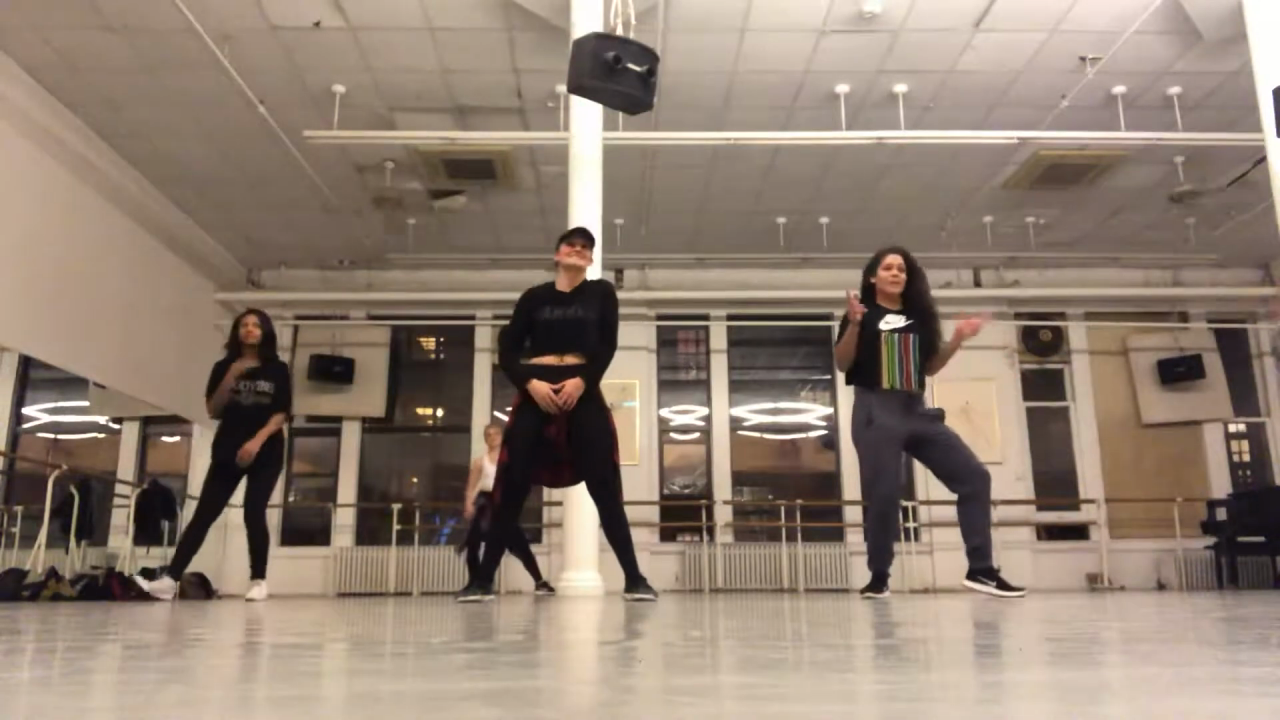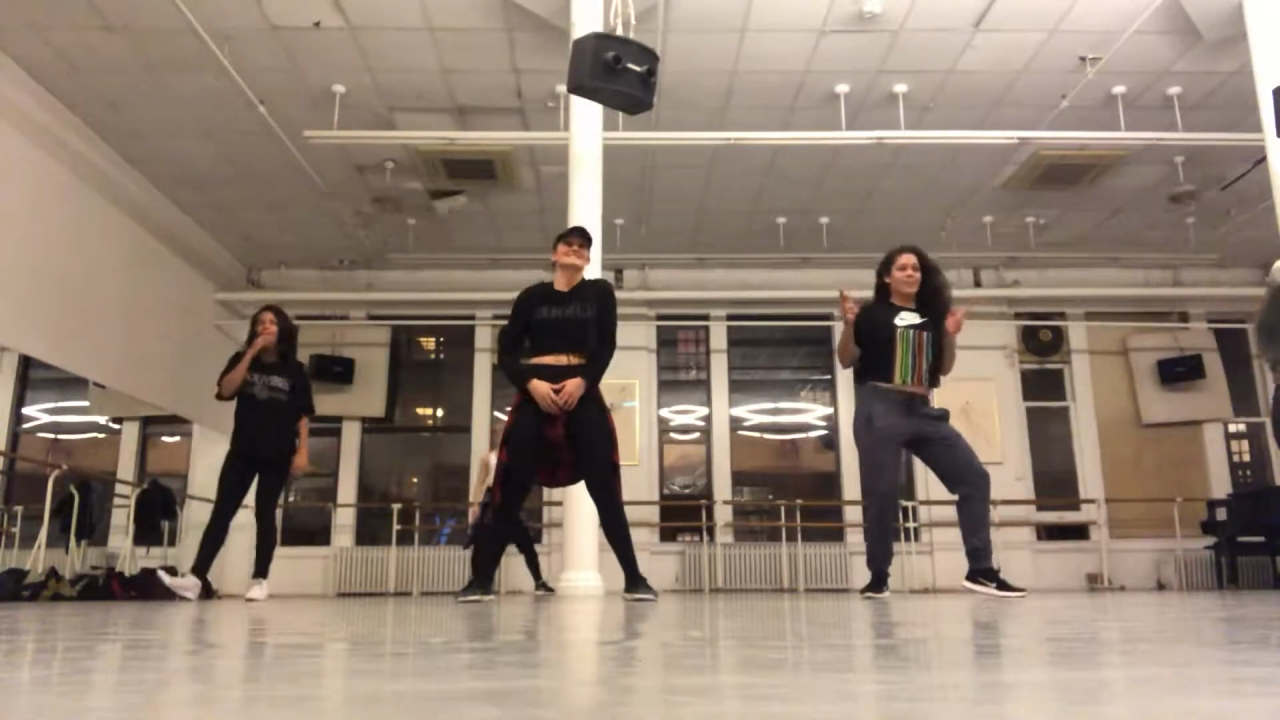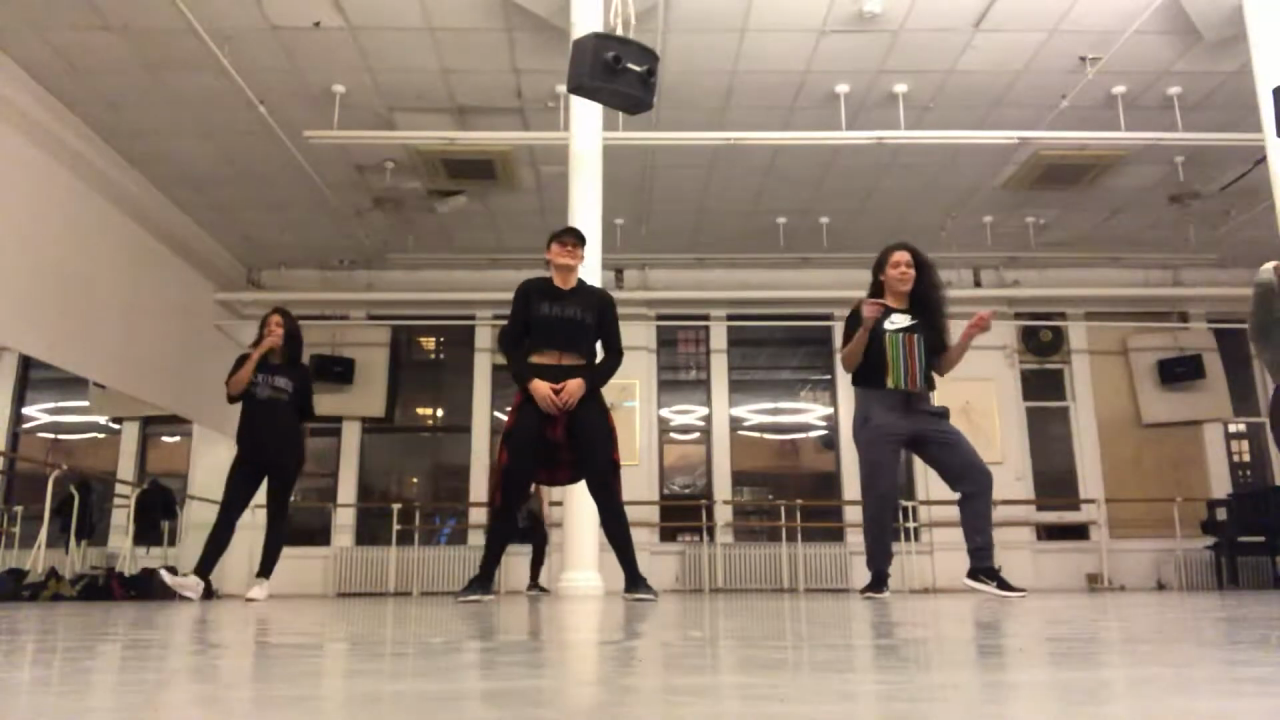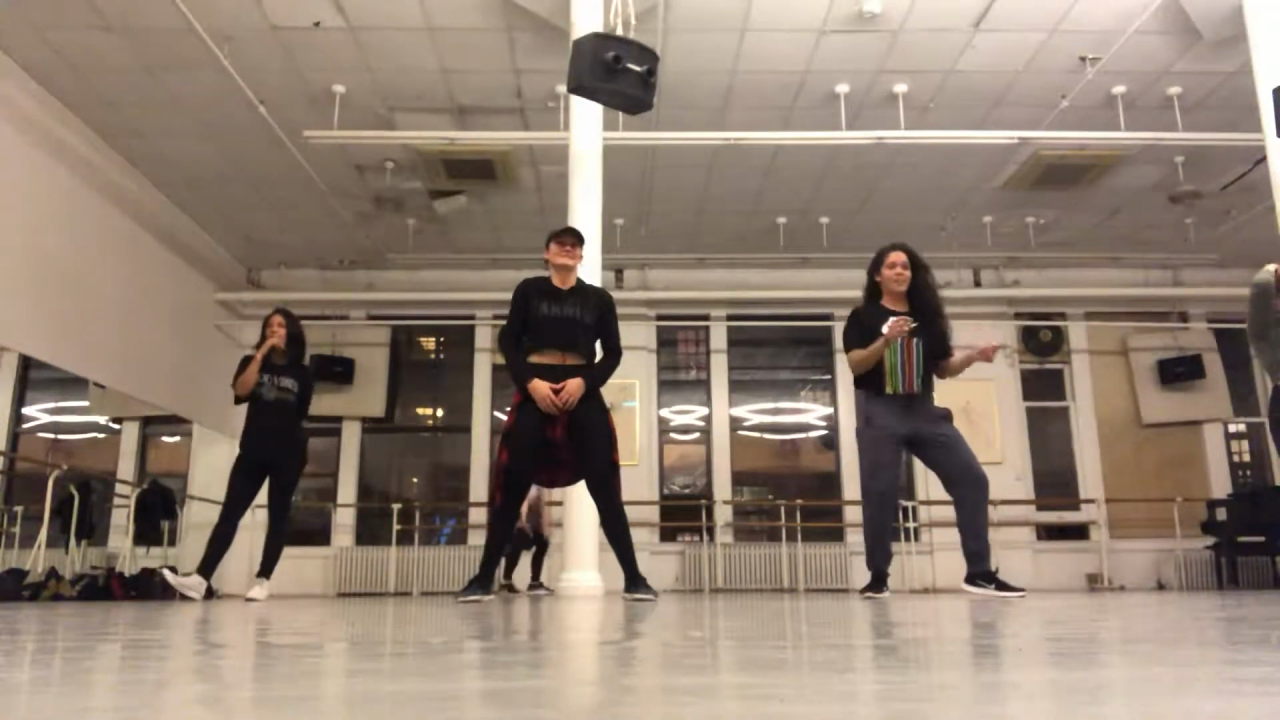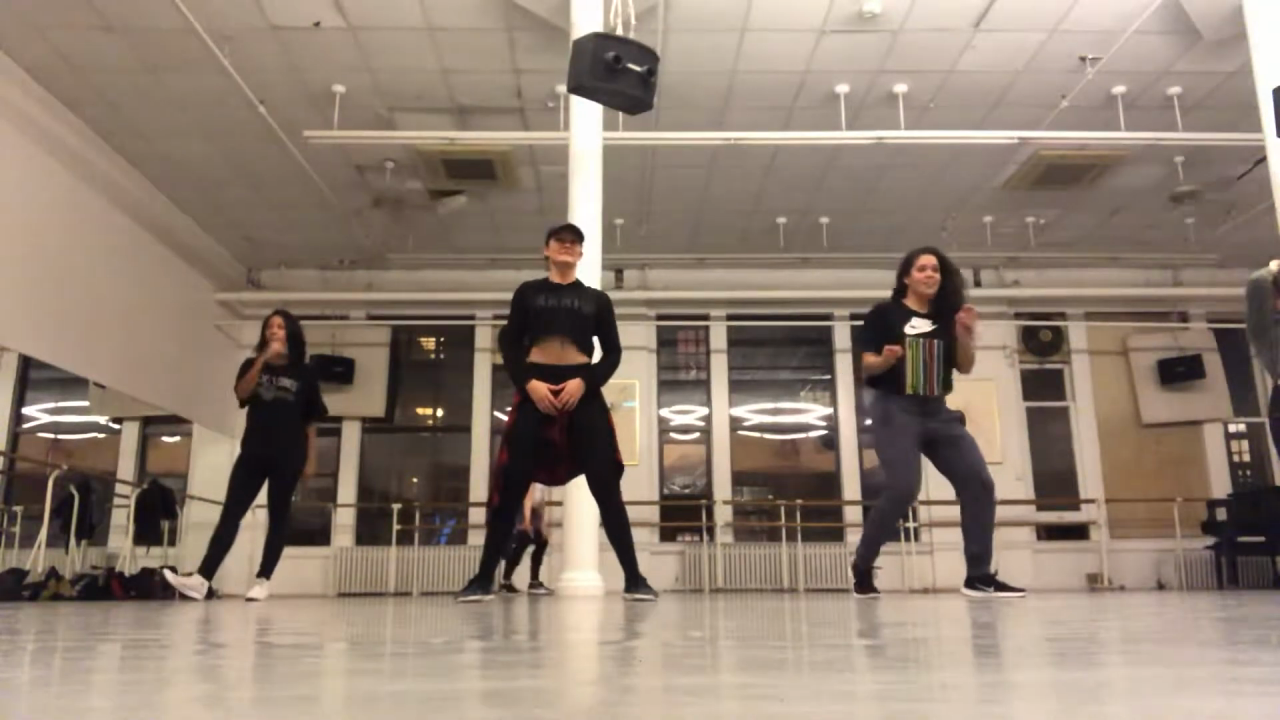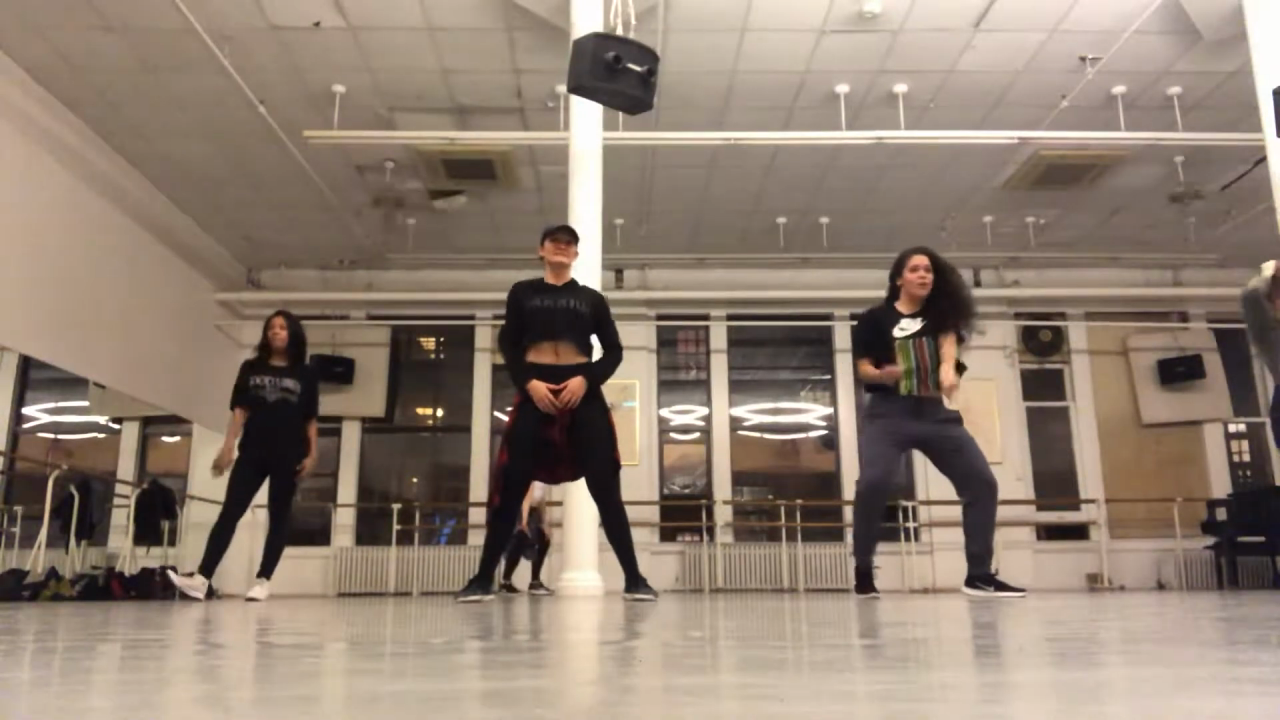
dt=0.3s
person 1, frame 1
left shoulder: (602, 292)
right shoulder: (534, 297)
left elbow: (607, 346)
right elbow: (507, 351)
left wrist: (582, 381)
right wrist: (529, 383)
left hip: (583, 393)
right hip: (535, 393)
left knee: (604, 489)
right knee: (512, 489)
left ankle: (634, 578)
right ankle: (482, 579)
person 1, frame 2
left shoulder: (600, 292)
right shoulder: (531, 296)
left elbow: (606, 346)
right elbow: (507, 351)
left wrist: (583, 381)
right wrist: (530, 383)
left hip: (583, 392)
right hip: (535, 393)
left knee: (604, 489)
right knee: (511, 489)
left ankle: (634, 579)
right ankle: (482, 579)
person 1, frame 3
left shoulder: (599, 299)
right shoulder: (530, 291)
left elbow: (614, 353)
right elbow: (510, 343)
left wrist: (586, 382)
right wrist: (531, 382)
left hip: (584, 393)
right hip: (535, 392)
left knee: (605, 488)
right knee: (512, 487)
left ankle: (634, 578)
right ankle: (484, 578)
person 1, frame 4
left shoulder: (598, 298)
right shoulder: (528, 291)
left elbow: (613, 352)
right elbow: (509, 343)
left wrist: (584, 381)
right wrist: (530, 381)
left hip: (583, 392)
right hip: (535, 391)
left knee: (604, 487)
right knee: (512, 486)
left ankle: (633, 578)
right ankle: (484, 578)
person 1, frame 5
left shoulder: (597, 299)
right shoulder: (528, 293)
left elbow: (613, 353)
right elbow: (509, 345)
left wrist: (585, 382)
right wrist: (527, 382)
left hip: (583, 391)
right hip: (535, 390)
left knee: (606, 487)
right knee: (510, 487)
left ankle: (634, 579)
right ankle: (483, 579)
person 1, frame 6
left shoulder: (591, 298)
right shoulder: (523, 292)
left elbow: (613, 351)
right elbow: (509, 345)
left wrist: (586, 379)
right wrist: (528, 382)
left hip: (582, 390)
right hip: (535, 390)
left knee: (605, 487)
right knee: (510, 486)
left ankle: (634, 579)
right ankle: (483, 579)
person 2, frame 1
left shoulder: (918, 315)
right shoulder: (864, 315)
left elbow: (931, 367)
right elbow: (842, 363)
left wrist: (956, 340)
right wrist: (853, 325)
left hip: (918, 411)
right hip: (876, 410)
left knee: (974, 477)
right knee: (883, 493)
left ankle: (981, 569)
right ankle: (879, 577)
person 2, frame 2
left shoulder: (931, 315)
right shoulder: (873, 314)
left elbow: (943, 369)
right elbow: (846, 360)
left wrist: (950, 335)
right wrist: (848, 324)
left hip: (923, 410)
right hip: (880, 408)
left knee: (974, 478)
right knee: (882, 492)
left ankle: (981, 570)
right ankle: (878, 576)
person 2, frame 3
left shoulder: (926, 315)
right shoulder: (863, 313)
left elbow: (942, 366)
right elbow: (847, 364)
left wrist: (969, 335)
right wrist: (865, 327)
left hip: (922, 410)
right hip: (878, 409)
left knee: (977, 476)
right knee: (881, 492)
left ankle: (982, 569)
right ankle: (878, 576)
person 2, frame 4
left shoulder: (927, 317)
right shoulder: (864, 316)
left elbow: (943, 369)
right elbow: (855, 365)
left wrist: (973, 356)
right wrist: (887, 339)
left hip: (924, 411)
right hip: (880, 412)
left knee: (972, 480)
right knee: (880, 492)
left ankle: (979, 572)
right ankle: (878, 575)
person 2, frame 5
left shoulder: (947, 318)
right shoulder: (884, 314)
left elbow: (966, 366)
right elbow: (866, 365)
left wrist: (963, 332)
right wrist: (884, 360)
left hip: (937, 412)
right hip: (894, 409)
left knee: (980, 483)
right knee: (903, 488)
left ankle: (979, 576)
right ankle: (862, 567)
person 2, frame 6
left shoulder: (941, 314)
right shoulder: (875, 319)
left elbow: (950, 345)
right elbow: (862, 368)
left wrist: (948, 372)
right wrist: (882, 375)
left hip: (934, 413)
right hip: (888, 413)
left knee: (983, 483)
right knee: (871, 484)
left ankle: (979, 575)
right ankle: (863, 569)
person 3, frame 1
left shoulder: (278, 370)
right shoulder: (223, 368)
left elbow: (281, 413)
right elbow: (213, 410)
left wrist: (257, 441)
right wrist: (232, 376)
left hip: (265, 454)
right hip: (227, 451)
left knee: (253, 514)
right knee: (203, 514)
left ankle: (258, 581)
right ankle: (170, 580)
person 3, frame 2
left shoulder: (294, 369)
right shoulder: (241, 360)
left elbow: (303, 414)
right elbow: (225, 392)
left wrist: (302, 450)
right wrist: (251, 353)
left hip: (278, 452)
right hip: (242, 449)
left knee: (265, 513)
right knee: (222, 511)
left ankle: (259, 580)
right ankle: (195, 579)
person 3, frame 3
left shoulder: (299, 372)
right shoulder: (247, 361)
left elbow: (304, 416)
right elbow: (233, 390)
left wrist: (303, 452)
right wrist: (257, 353)
left hip: (285, 454)
right hip: (250, 451)
left knee: (277, 516)
right knee: (227, 513)
left ankle: (262, 581)
right ankle: (198, 580)
person 3, frame 4
left shoulder: (302, 373)
right shoulder: (251, 362)
right elbow: (241, 391)
left wrist: (298, 445)
right wrist: (262, 353)
left hip: (288, 454)
right hip: (253, 451)
left knee: (278, 517)
right knee: (230, 513)
left ankle: (262, 581)
right ankle: (201, 579)
person 3, frame 5
left shoulder: (303, 374)
right shoulder: (251, 365)
left elbow: (310, 421)
right elbow: (241, 394)
left wrist: (310, 459)
right wrist: (263, 361)
left hip: (288, 456)
right hip: (253, 452)
left knee: (278, 517)
right knee: (231, 513)
left ankle: (263, 581)
right ankle: (202, 580)
person 3, frame 6
left shoulder: (304, 375)
right shoulder: (251, 368)
left elbow: (310, 419)
right elbow: (239, 408)
left wrist: (312, 454)
right wrist: (228, 445)
left hip: (288, 456)
right hip: (253, 452)
left knee: (279, 517)
right knee: (229, 512)
left ankle: (263, 580)
right ankle: (201, 579)
